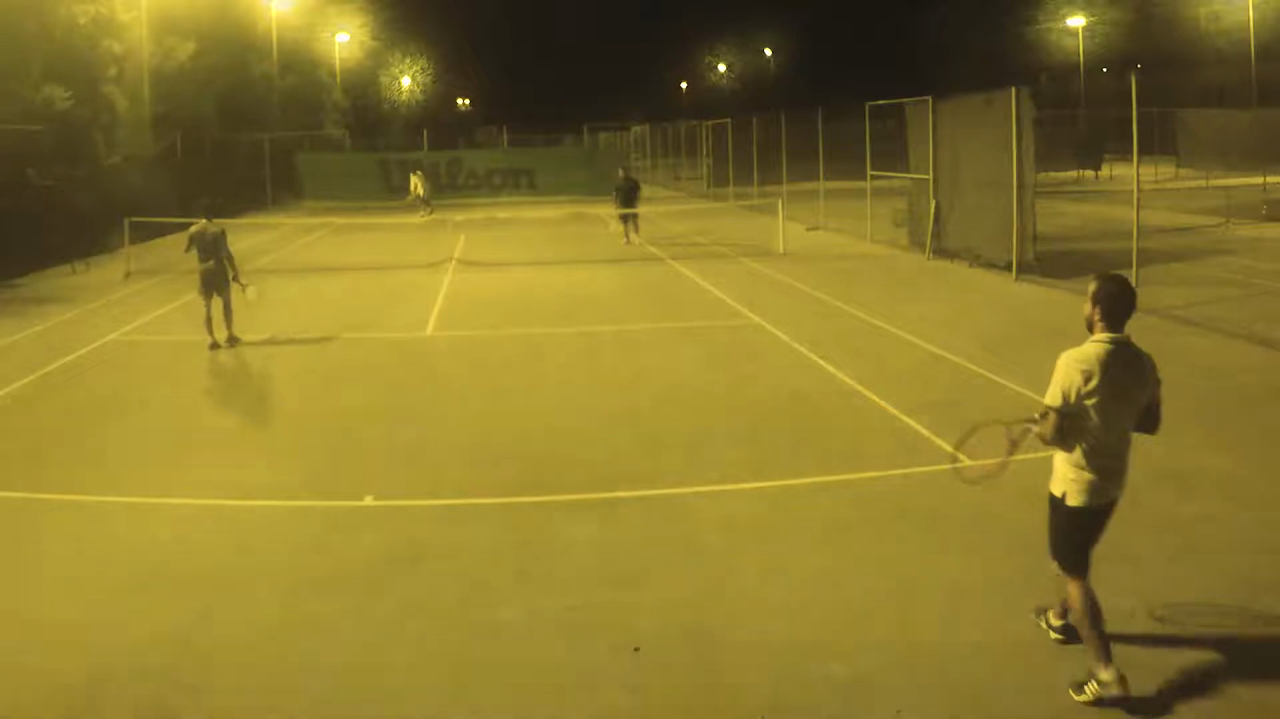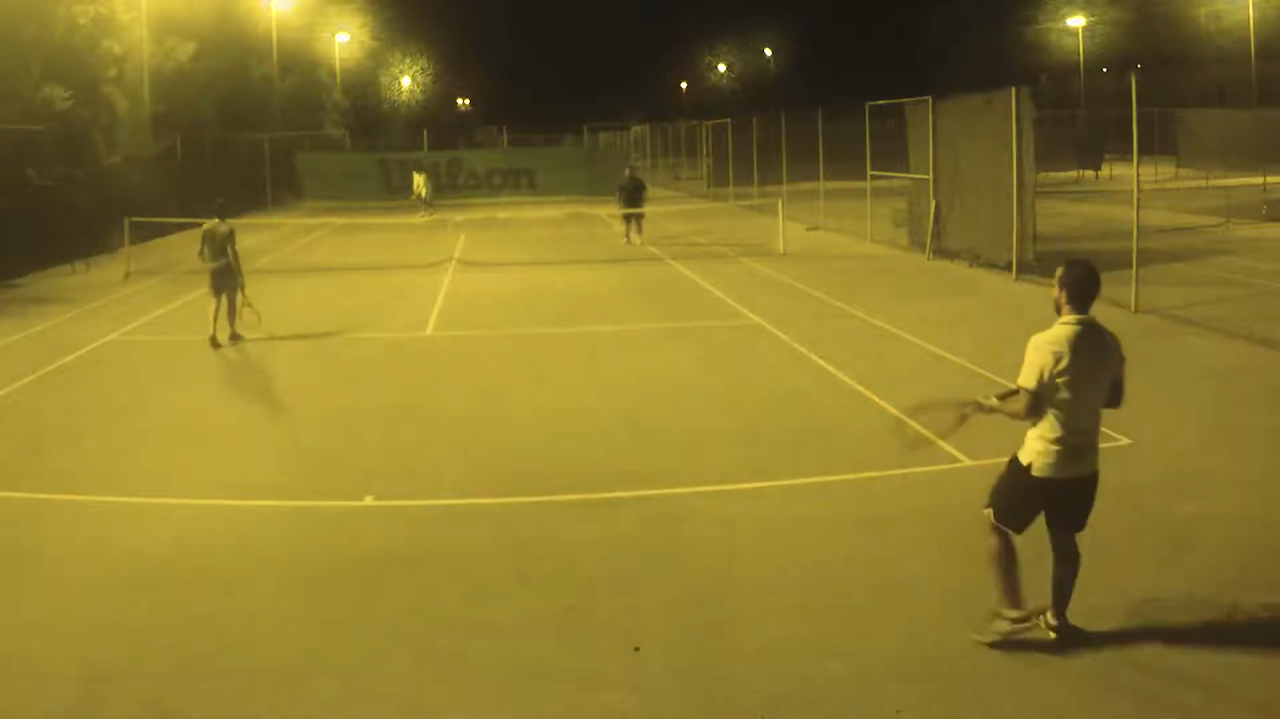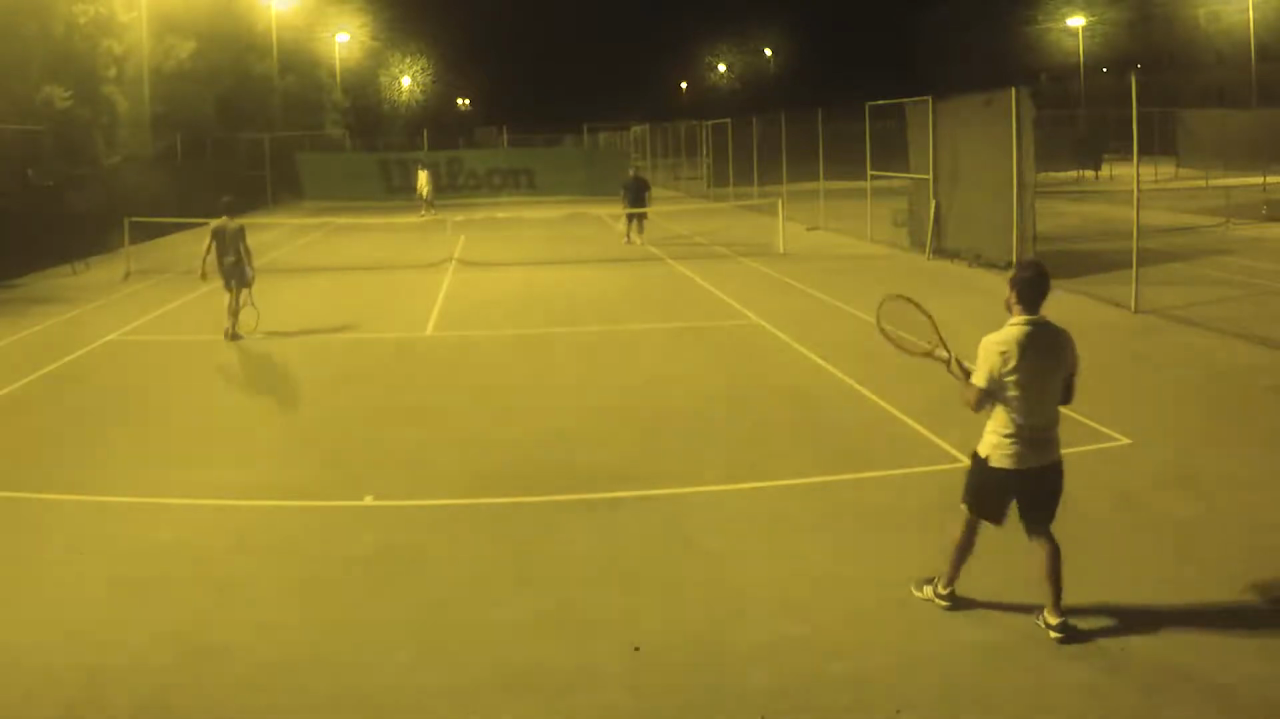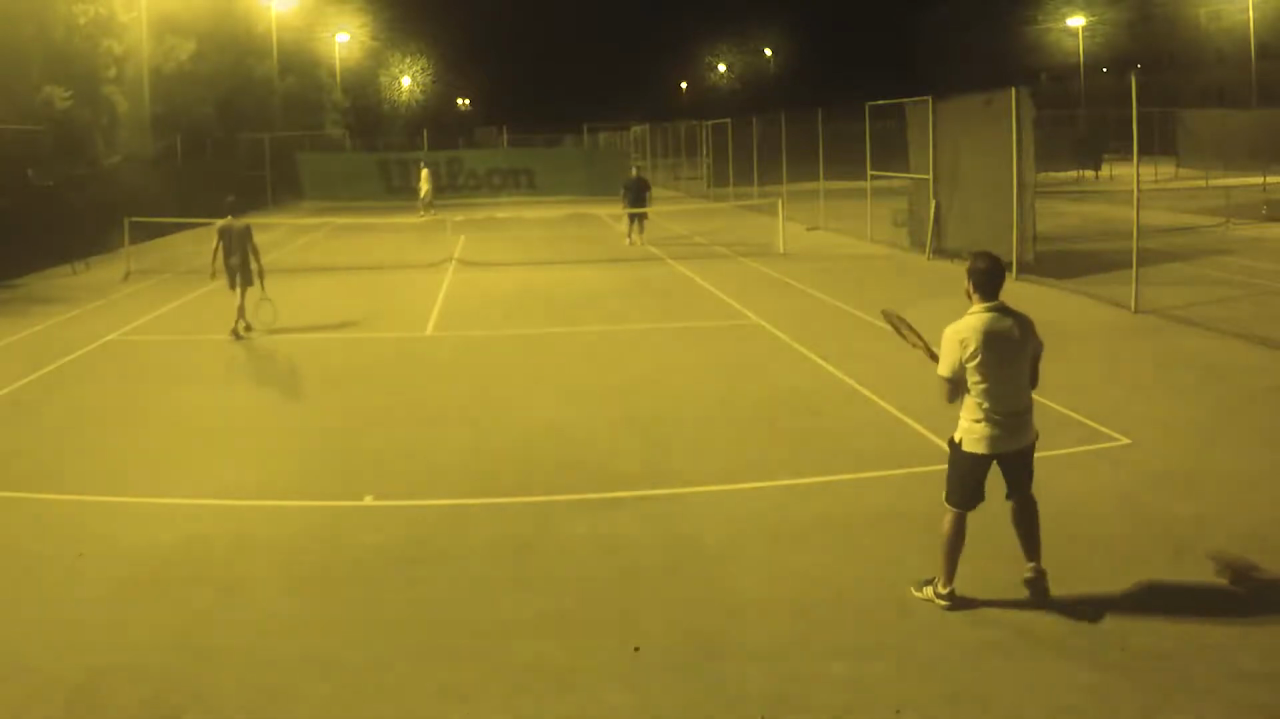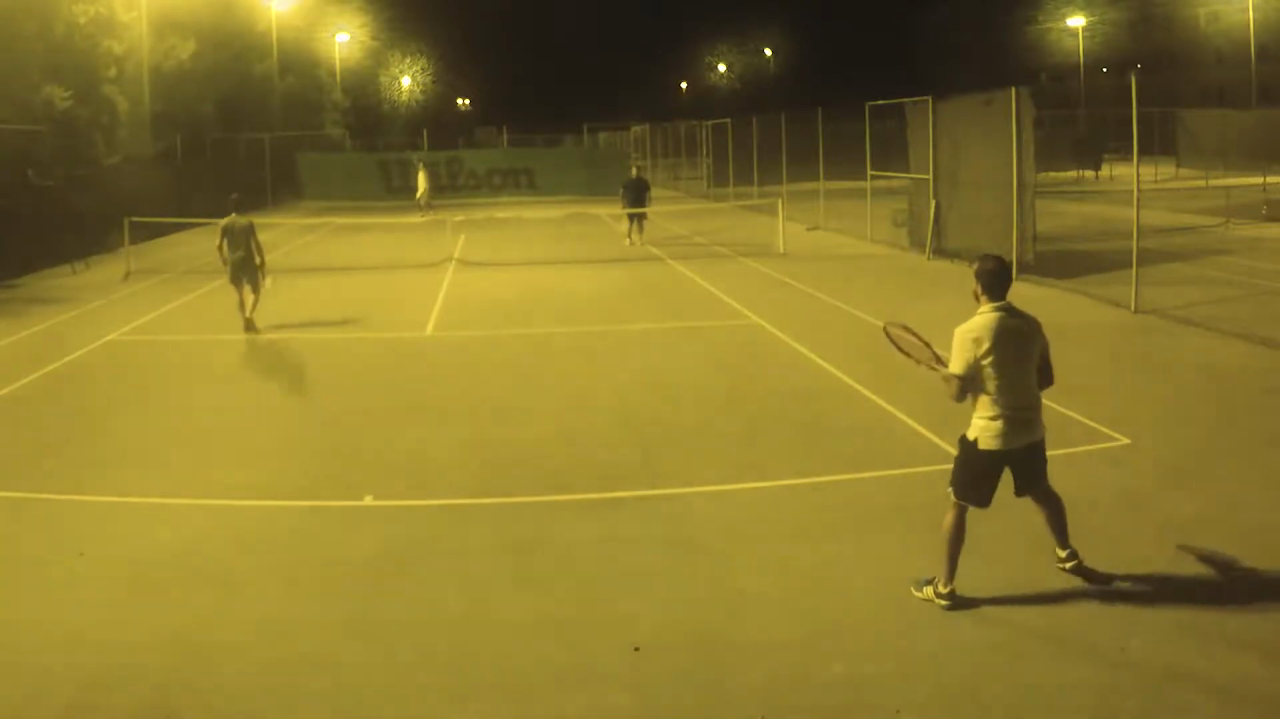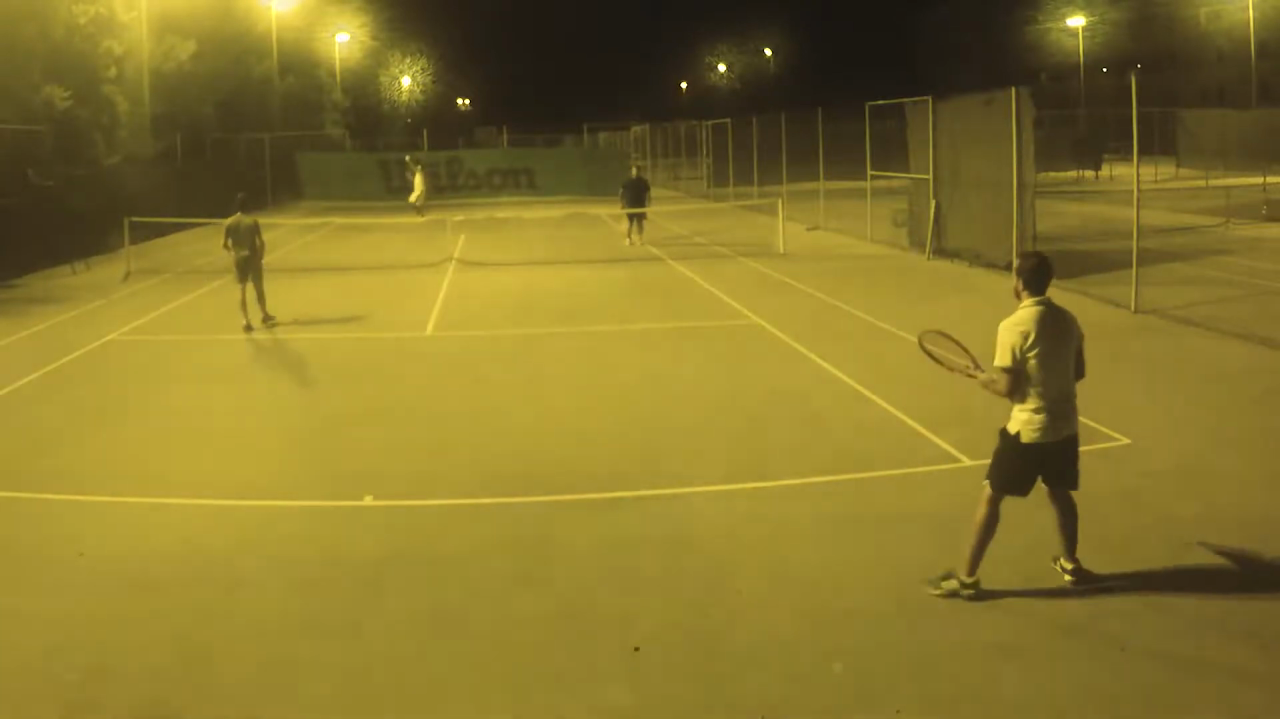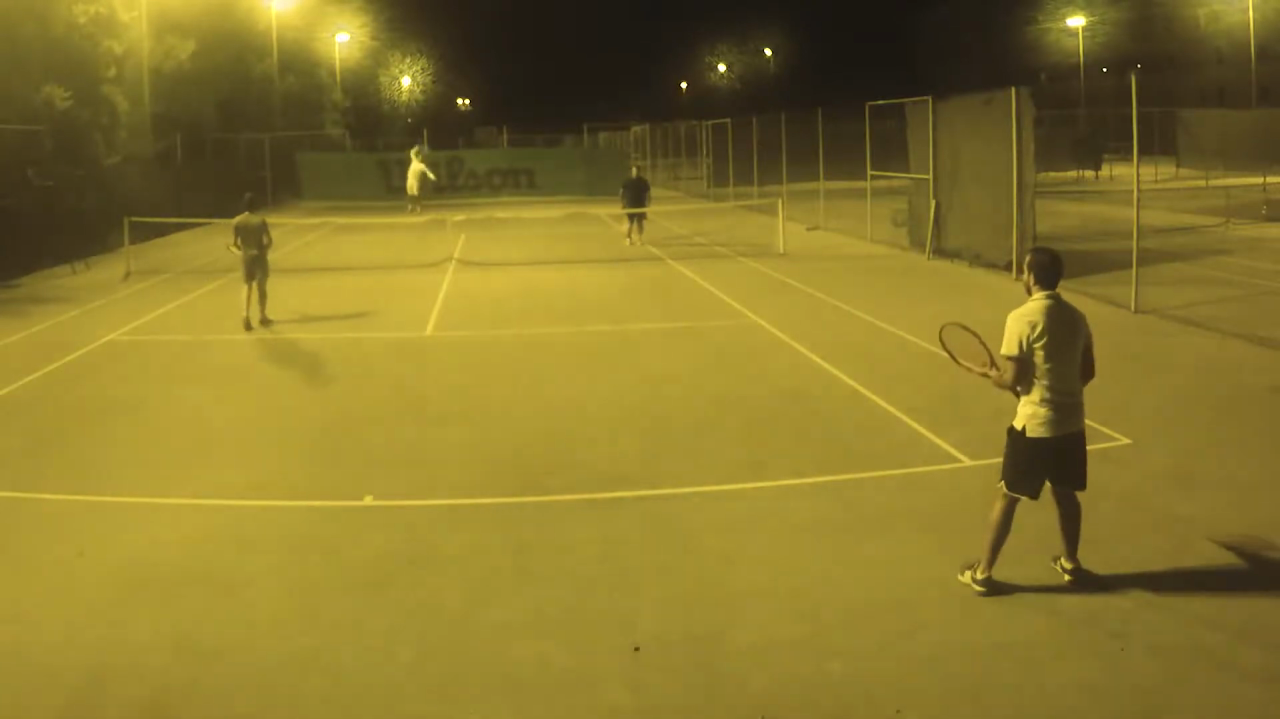
dt=0.3s
person 1, frame 1
left shoulder: (1075, 362)
right shoulder: (1143, 364)
left elbow: (1053, 433)
right elbow: (1150, 423)
left wrist: (1041, 425)
left hip: (1075, 484)
right hip: (1112, 481)
left knee: (1075, 575)
right knee: (1073, 561)
left ankle: (1107, 674)
right ankle: (1059, 619)
person 1, frame 2
left shoulder: (1046, 344)
right shoulder: (1110, 343)
left elbow: (1028, 410)
right elbow: (1115, 399)
left wrist: (997, 404)
left hip: (1042, 461)
right hip: (1085, 461)
left knee: (997, 525)
right knee: (1063, 537)
left ankle: (1014, 611)
right ankle: (1057, 617)
person 1, frame 3
left shoulder: (997, 344)
right shoulder: (1062, 341)
left elbow: (976, 402)
right elbow: (1065, 396)
left wrist: (964, 378)
left hip: (1000, 453)
right hip: (1045, 453)
left knee: (971, 520)
right knee: (1040, 530)
left ankle: (944, 588)
right ankle: (1054, 614)
person 1, frame 4
left shoulder: (958, 333)
right shoulder: (1023, 325)
left elbow: (950, 396)
right elbow: (1031, 381)
left wrist: (955, 376)
left hip: (975, 438)
right hip: (1019, 433)
left knee: (956, 511)
right knee: (1023, 499)
left ankle: (944, 587)
right ankle: (1034, 570)
person 1, frame 5
left shoulder: (969, 333)
right shoulder: (1031, 325)
left elbow: (957, 394)
right elbow: (1046, 379)
left wrist: (947, 376)
left hip: (988, 435)
right hip: (1029, 430)
left knee: (958, 506)
right knee: (1041, 492)
left ankle: (944, 586)
right ankle: (1067, 554)
person 1, frame 6
left shoulder: (1014, 326)
right shoulder: (1068, 320)
left elbow: (1007, 389)
right elbow: (1078, 372)
left wrist: (984, 380)
left hip: (1028, 429)
right hip: (1065, 425)
left knee: (991, 496)
right knee: (1061, 494)
left ankle: (967, 577)
right ankle: (1070, 563)
person 1, frame 7
left shoulder: (1022, 318)
right shoulder: (1076, 317)
left elbow: (1013, 380)
right elbow: (1088, 372)
left wrist: (995, 376)
left hip: (1035, 424)
right hip: (1071, 421)
left knee: (1008, 497)
right knee: (1065, 493)
left ankle: (982, 573)
right ankle: (1071, 563)
